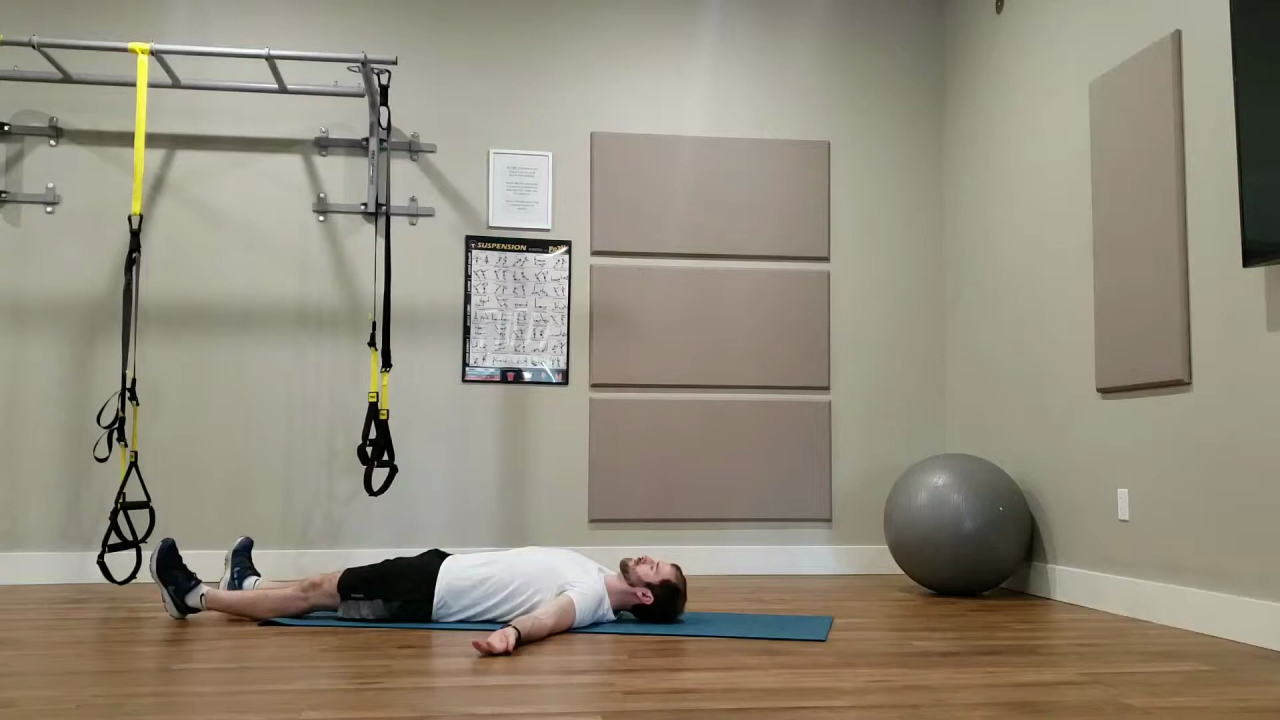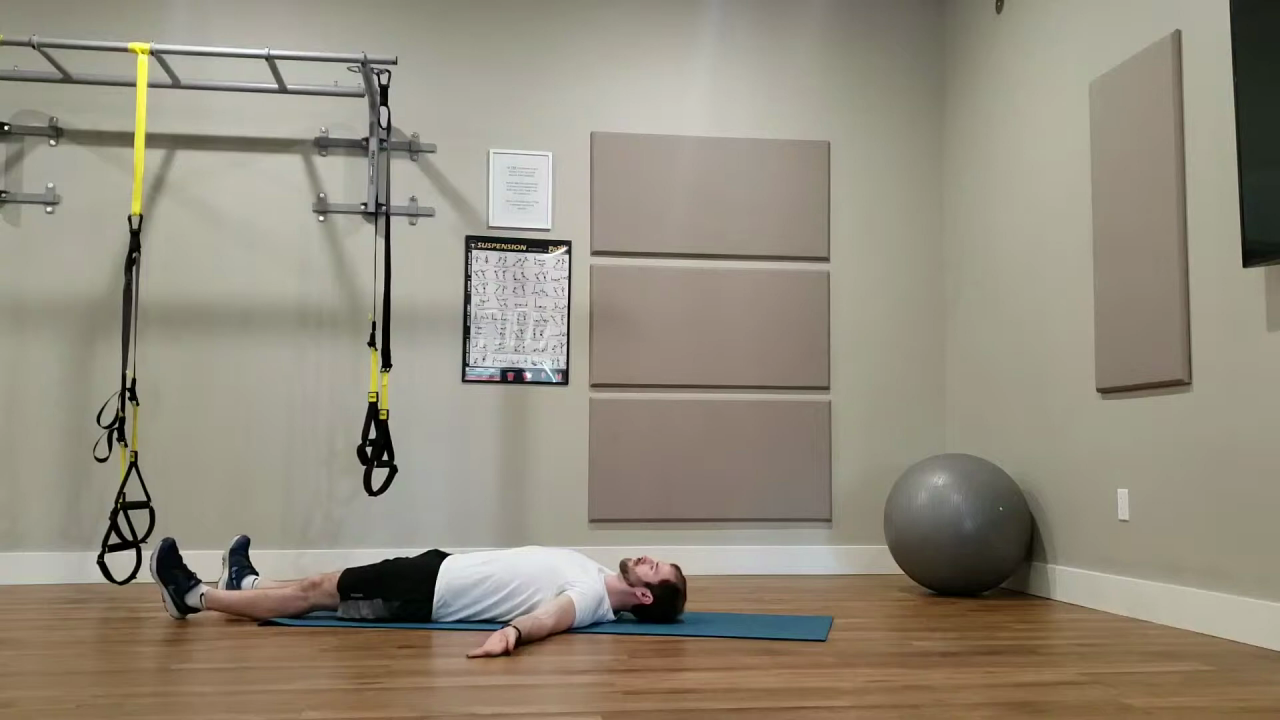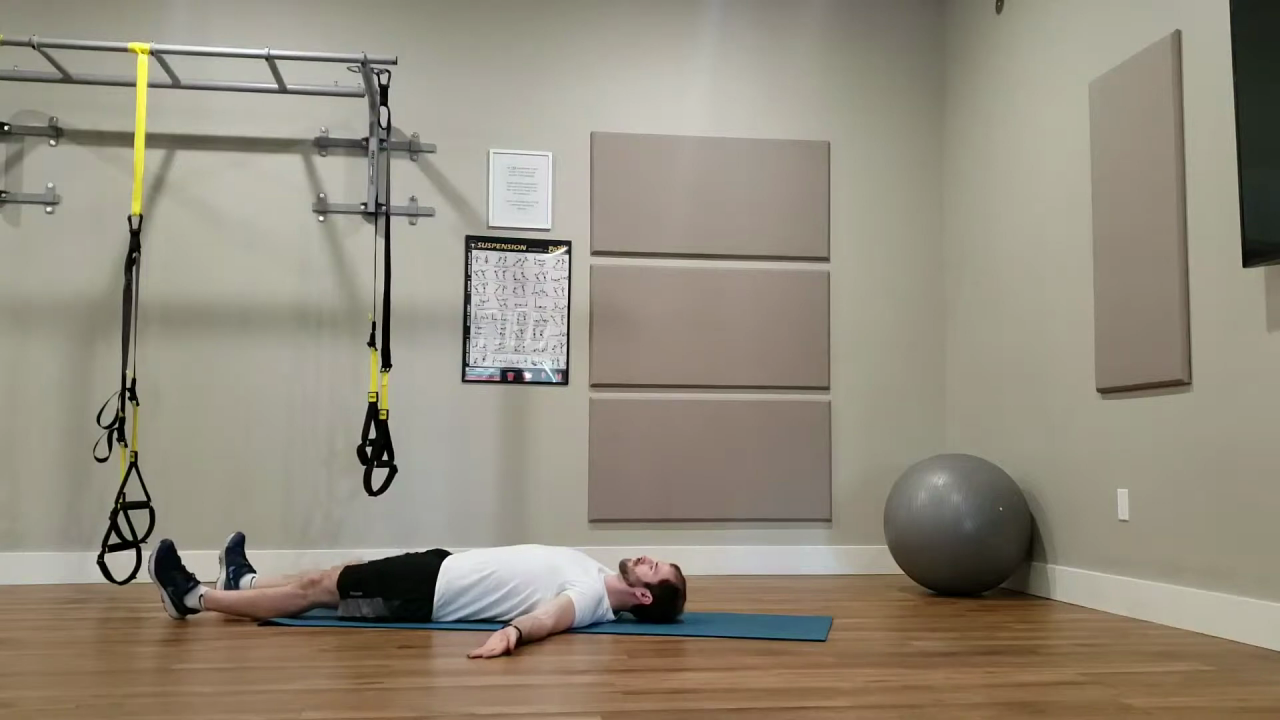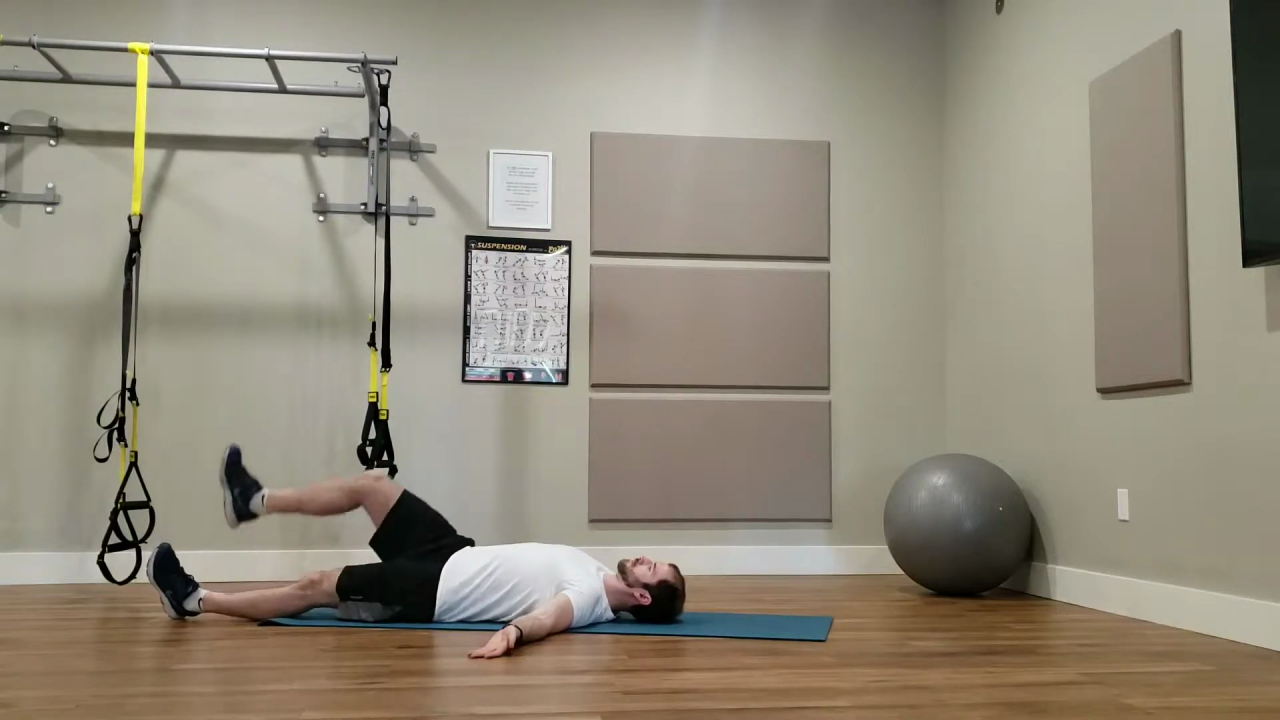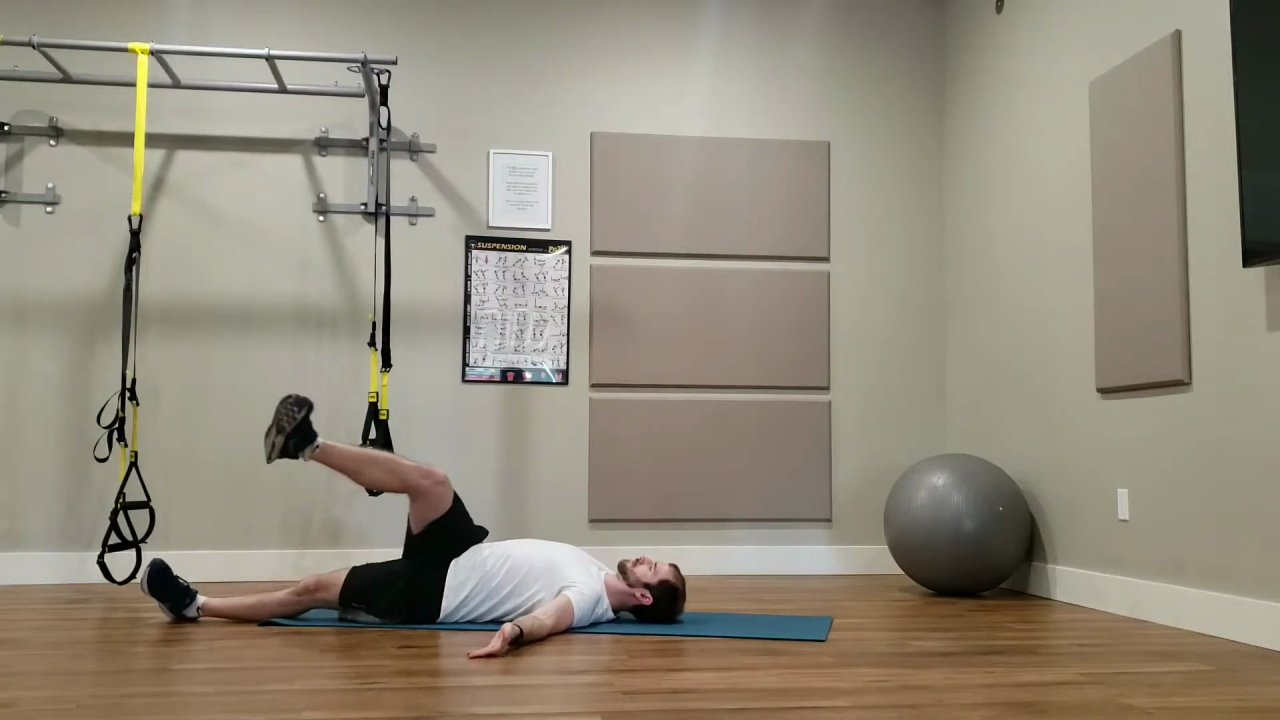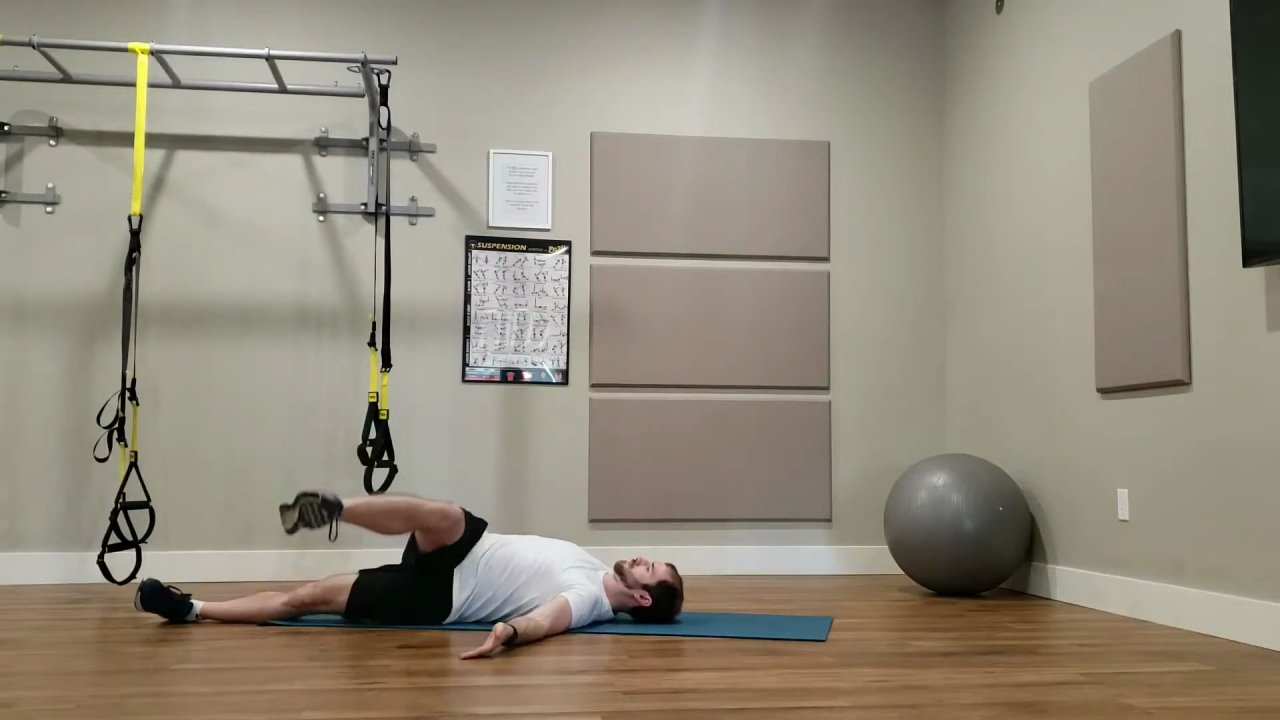
dt=0.4s
person 1, frame 1
left shoulder: (590, 599)
right shoulder: (594, 572)
left elbow: (551, 615)
left wrist: (512, 630)
left hip: (432, 595)
right hip: (444, 565)
left knee: (318, 592)
right knee: (332, 579)
left ankle: (195, 595)
right ankle: (251, 582)
person 1, frame 2
left shoulder: (591, 598)
right shoulder: (595, 574)
left elbow: (550, 617)
left wrist: (510, 633)
left hip: (432, 596)
right hip: (445, 567)
left knee: (317, 592)
right knee: (330, 579)
left ankle: (195, 596)
right ankle: (248, 583)
person 1, frame 3
left shoulder: (591, 598)
right shoulder: (598, 573)
left elbow: (553, 615)
left wrist: (513, 630)
left hip: (433, 594)
right hip: (446, 565)
left knee: (317, 590)
right knee: (336, 571)
left ankle: (194, 596)
right ankle: (246, 581)
person 1, frame 4
left shoulder: (589, 599)
right shoulder: (596, 570)
left elbow: (552, 614)
left wrist: (514, 631)
left hip: (430, 594)
right hip: (455, 553)
left knee: (315, 588)
right knee: (372, 485)
left ankle: (193, 599)
right ankle: (254, 501)
person 1, frame 5
left shoulder: (589, 598)
right shoulder: (596, 570)
left elbow: (552, 616)
left wrist: (514, 632)
left hip: (433, 596)
right hip: (463, 555)
left knee: (340, 566)
right knee: (417, 494)
person 1, frame 6
left shoulder: (589, 598)
right shoulder: (596, 568)
left elbow: (548, 617)
left wrist: (509, 630)
left hip: (440, 598)
right hip: (463, 555)
